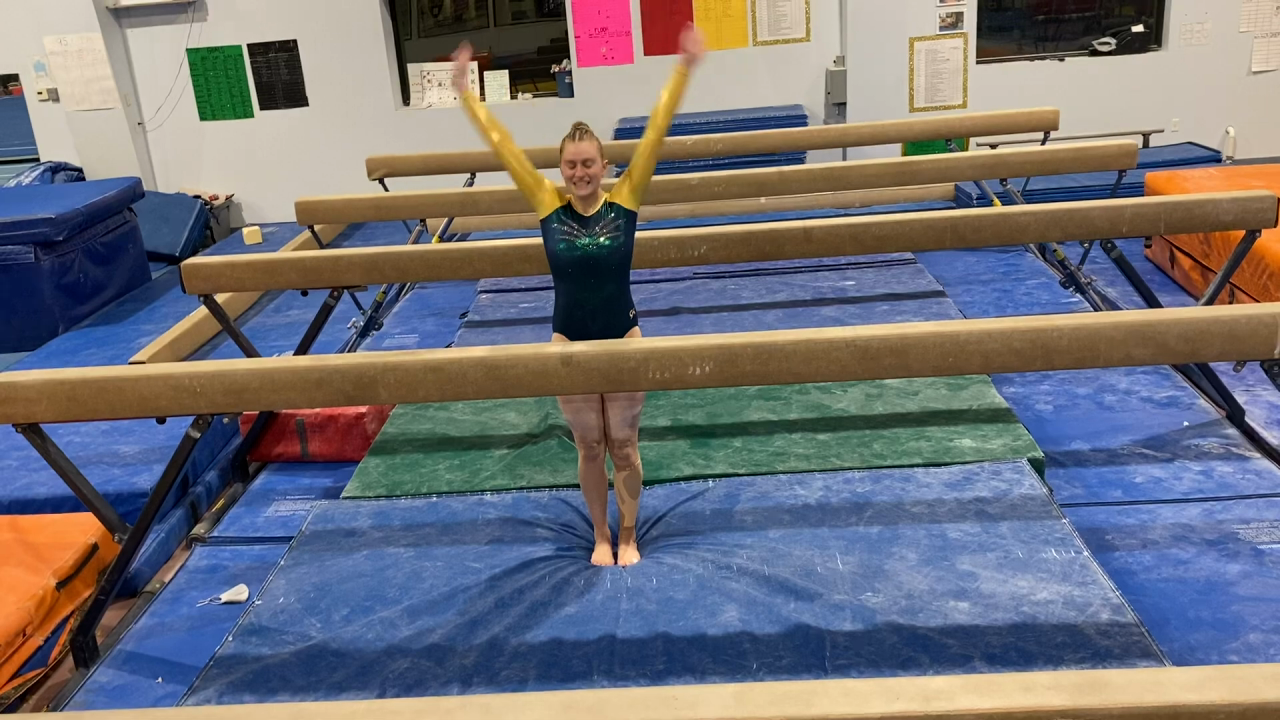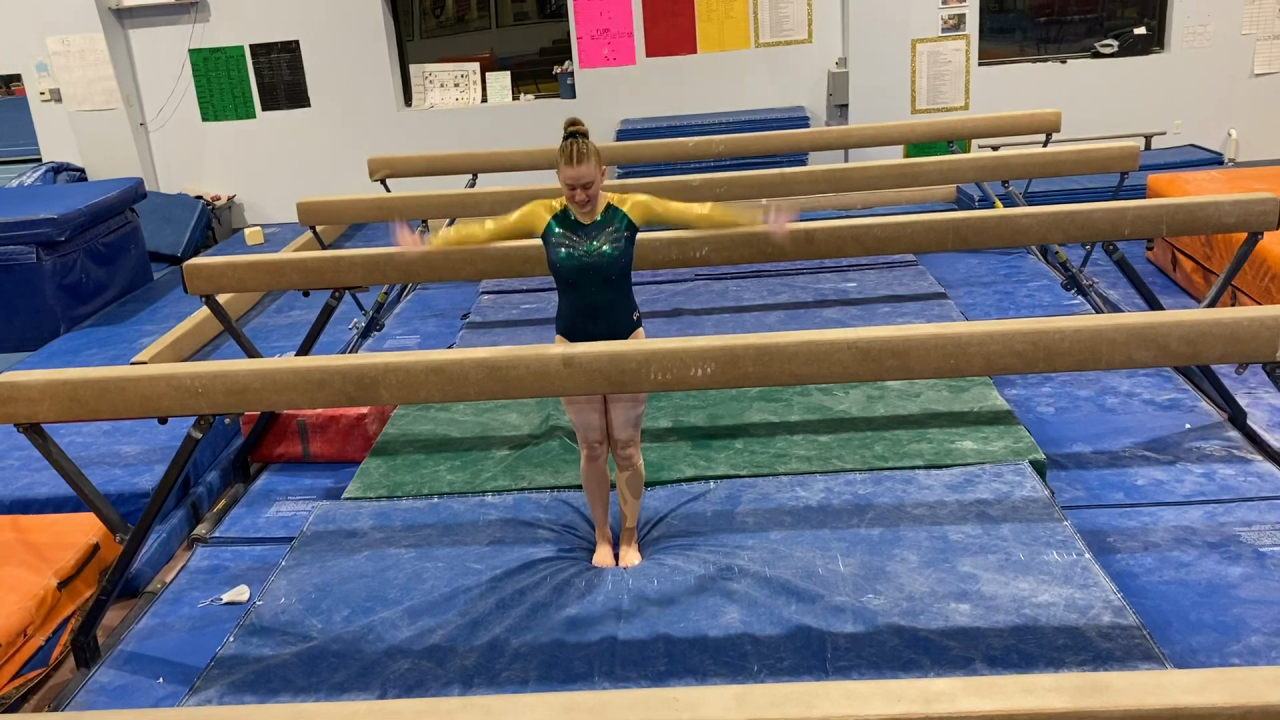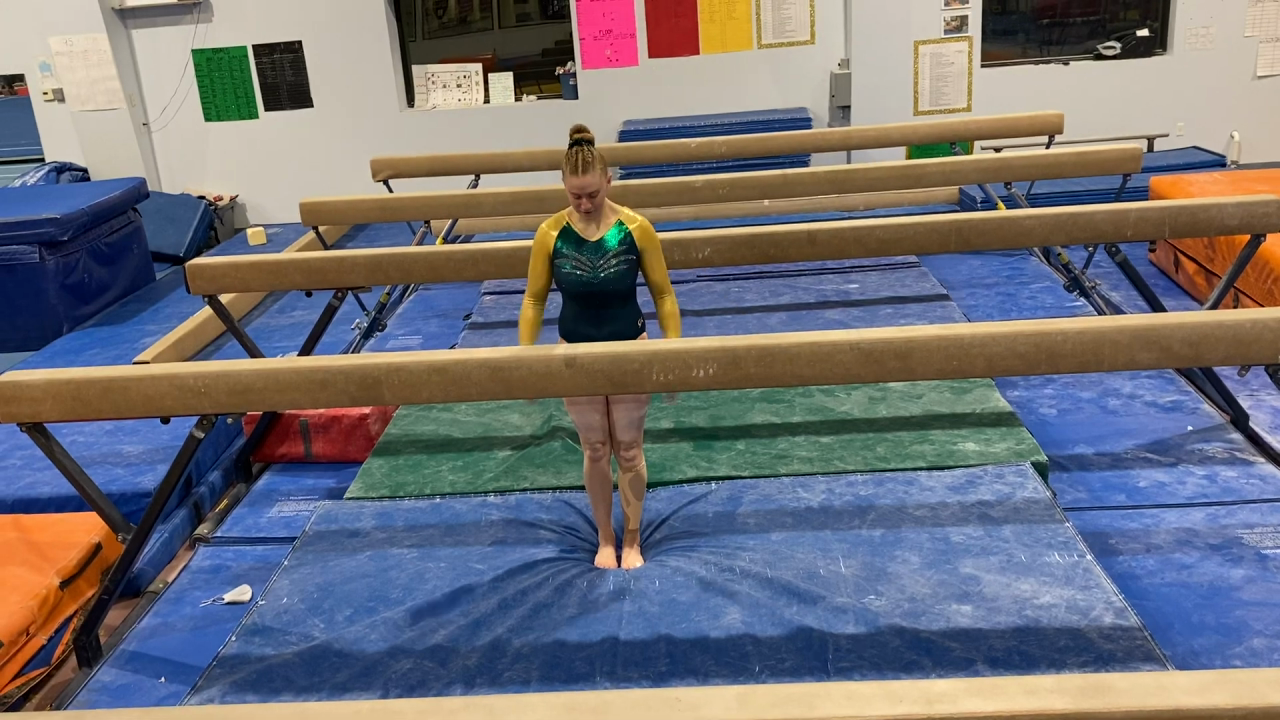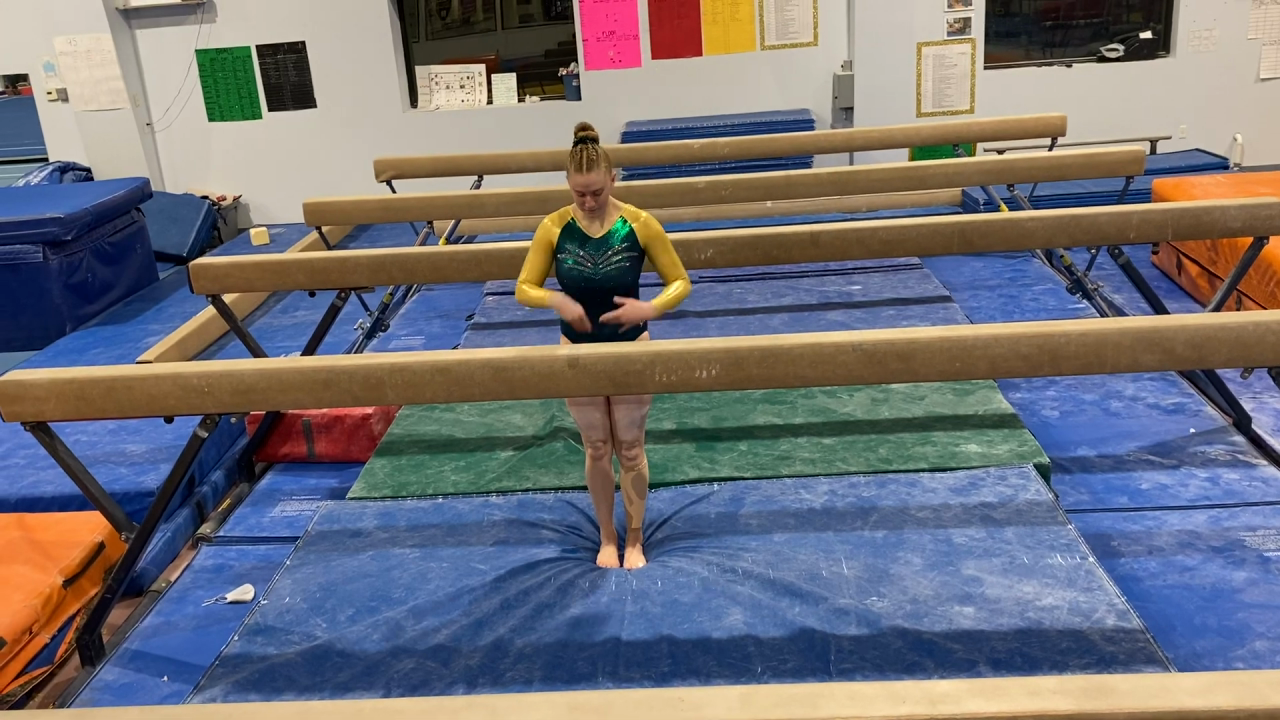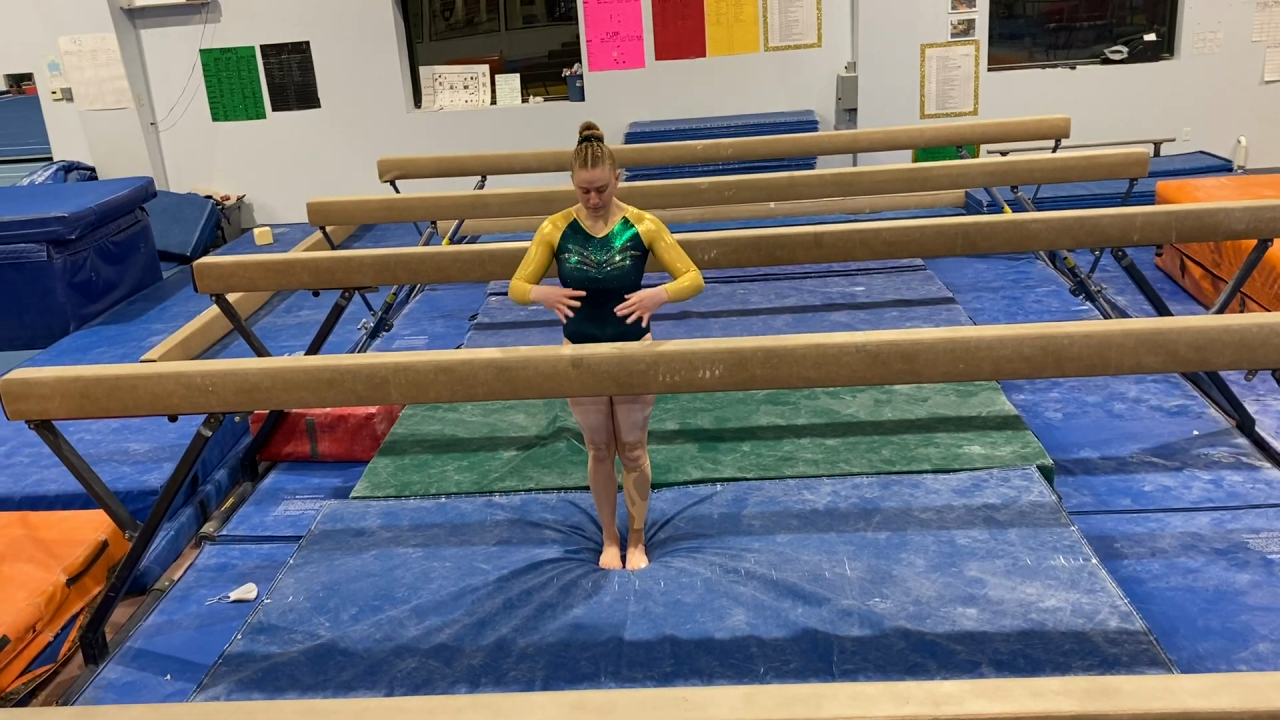
dt=0.2s
person 1, frame 1
left shoulder: (624, 202)
right shoulder: (548, 205)
left elbow: (656, 132)
right elbow: (500, 142)
left wrist: (685, 66)
right wrist: (464, 89)
left hip: (623, 342)
right hip: (569, 347)
left knee: (624, 446)
right knee: (590, 448)
left ankle: (628, 534)
right ankle: (601, 535)
person 1, frame 2
left shoulder: (629, 210)
right shoulder: (545, 216)
left elbow: (696, 213)
right elbow: (487, 229)
left wrist: (759, 219)
right wrist: (425, 244)
left hip: (627, 345)
right hip: (572, 350)
left knee: (627, 447)
right knee: (592, 449)
left ankle: (630, 536)
right ankle: (603, 537)
person 1, frame 3
left shoulder: (636, 228)
right shoulder: (551, 234)
left elbow: (664, 295)
right elbow: (533, 301)
left knee: (628, 449)
right knee: (595, 450)
left ankle: (632, 538)
right ankle: (605, 538)
person 1, frame 4
left shoulder: (641, 225)
right shoulder: (553, 228)
left elbow: (680, 282)
right elbow: (523, 288)
left wrist: (650, 308)
right wrist: (557, 301)
left hip: (630, 348)
right hip: (578, 352)
left knee: (631, 448)
right knee: (597, 449)
left ankle: (634, 538)
right ankle: (607, 537)
person 1, frame 5
left shoulder: (643, 225)
right shoulder: (555, 229)
left elbow: (694, 279)
right elbow: (517, 287)
left wrist: (659, 295)
right wrist: (543, 293)
left hip: (634, 350)
left knee: (633, 450)
right knee: (599, 450)
left ankle: (636, 539)
right ankle: (609, 538)
